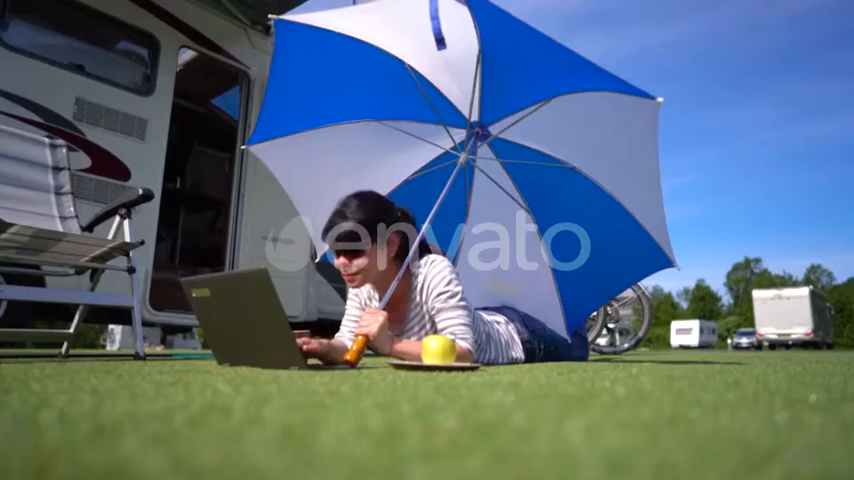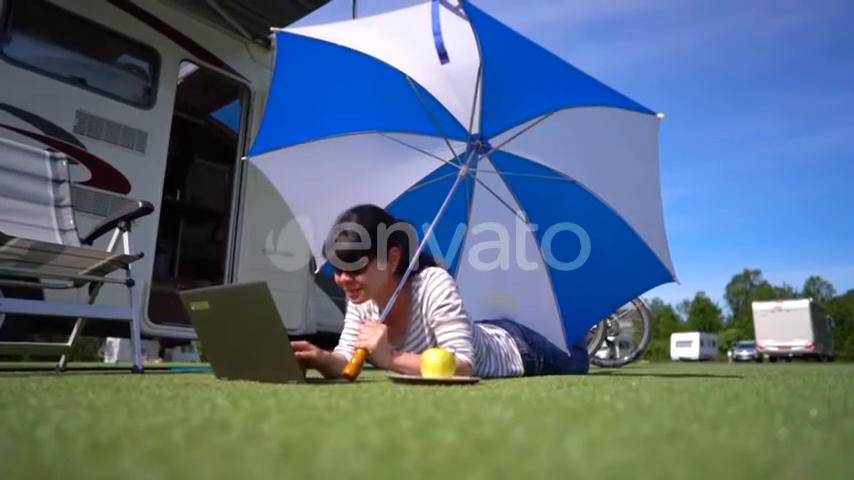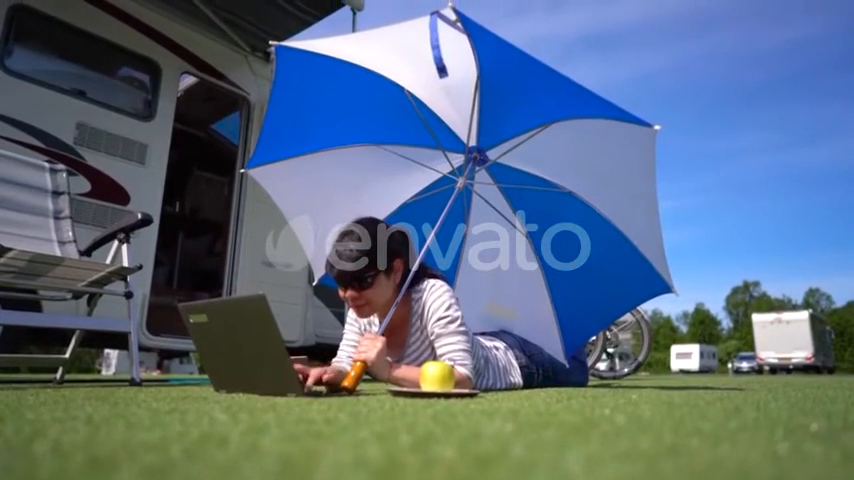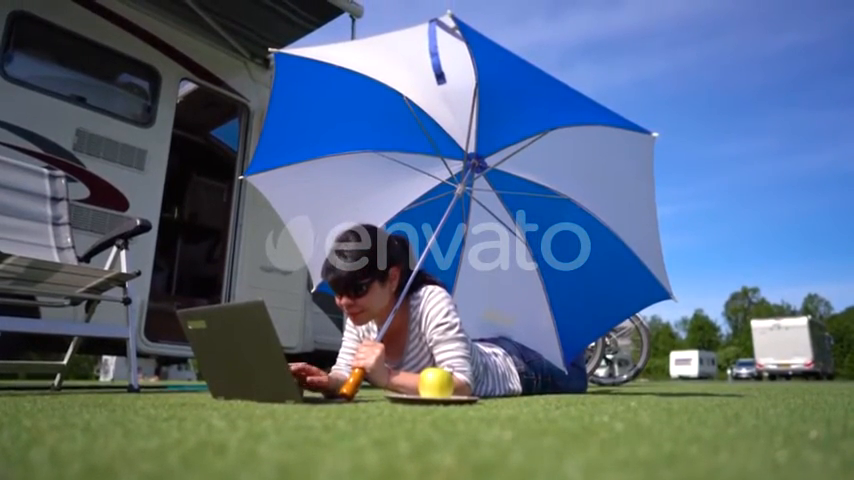
dt=1s
person 1, frame 1
left shoulder: (434, 272)
right shoulder: (361, 287)
left elbow: (464, 353)
right elbow: (346, 347)
left wrist: (391, 345)
right wrist: (325, 349)
left hip: (515, 338)
person 1, frame 2
left shoulder: (434, 284)
right shoulder: (361, 300)
left elbow: (463, 366)
right elbow: (345, 361)
left wrist: (391, 359)
right wrist: (323, 360)
left hip: (514, 350)
person 1, frame 3
left shoulder: (433, 295)
right shoulder: (360, 312)
left elbow: (463, 379)
right elbow: (343, 371)
left wrist: (389, 371)
right wrist: (328, 374)
left hip: (513, 362)
person 1, frame 4
left shoulder: (432, 301)
right shoulder: (359, 318)
left elbow: (461, 385)
right elbow: (343, 376)
left wrist: (388, 377)
right wrist: (327, 381)
left hip: (513, 368)
